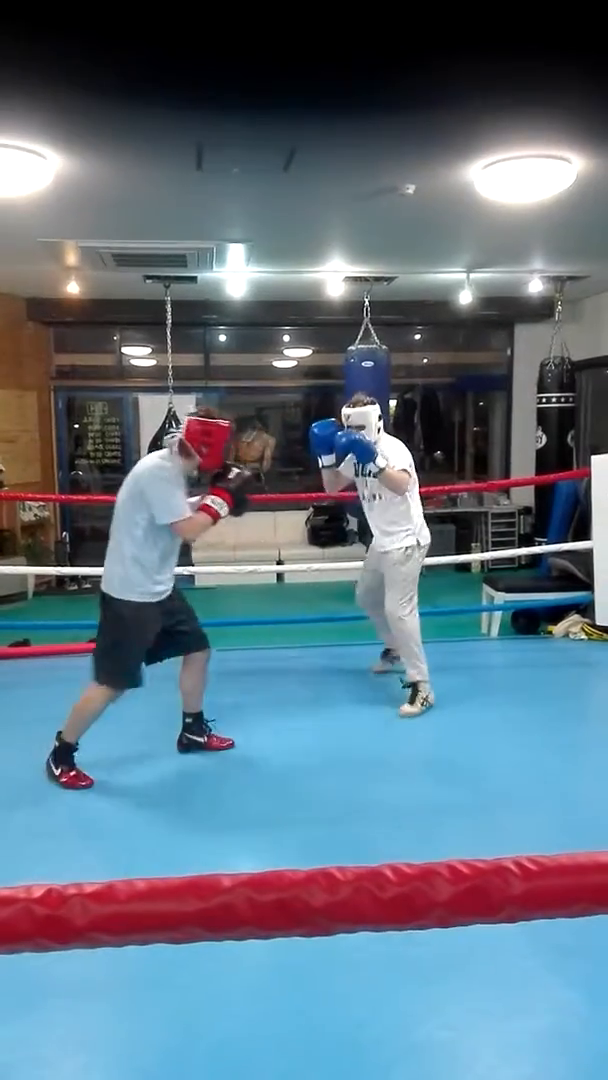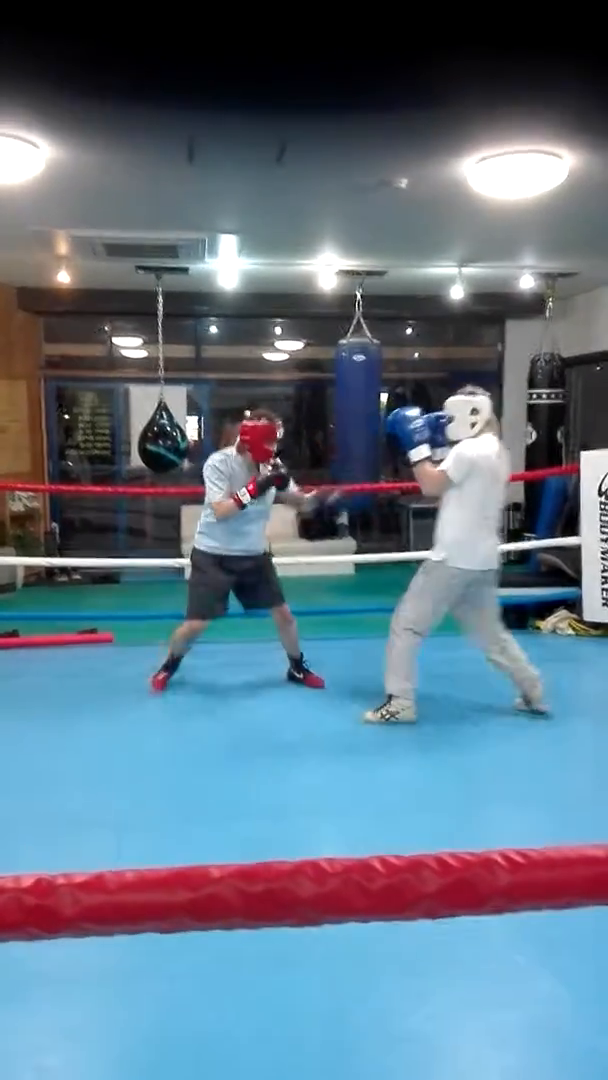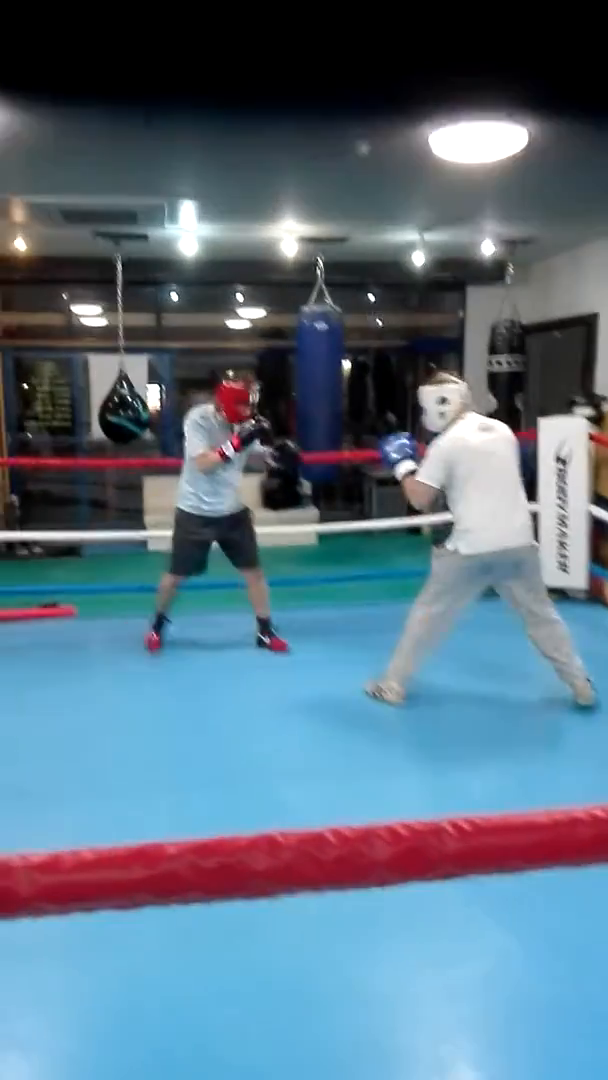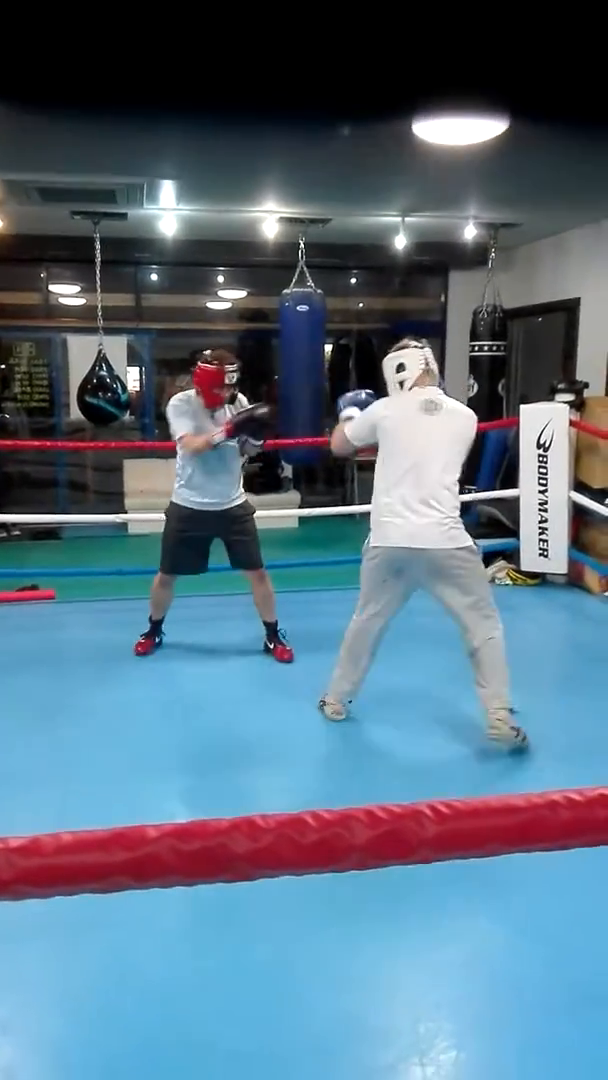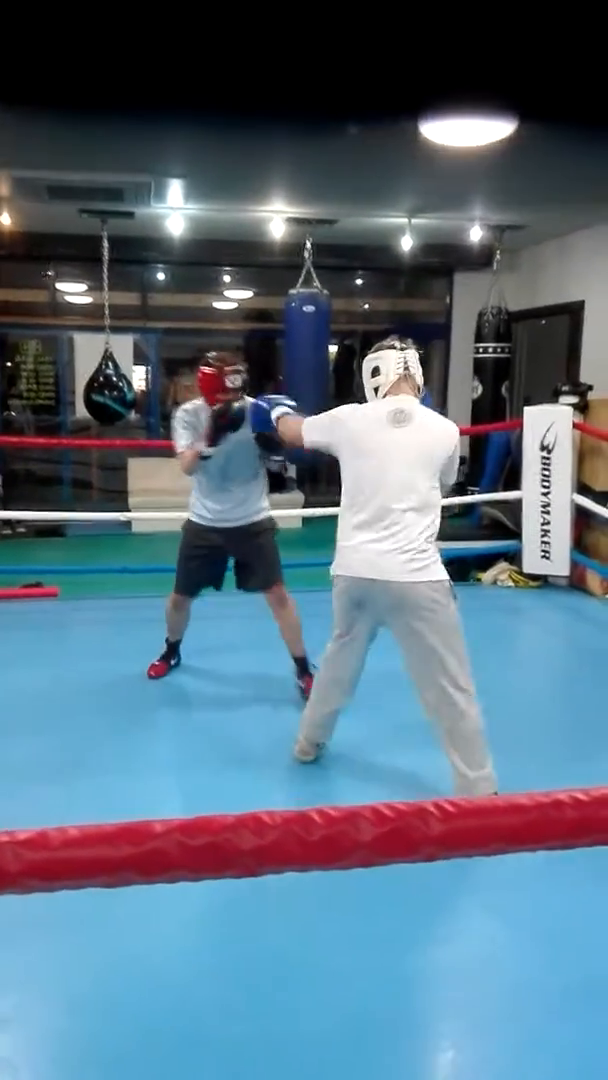
dt=1s
person 1, frame 1
left shoulder: (392, 447)
right shoulder: (356, 451)
left elbow: (402, 485)
right elbow: (332, 486)
left wrist: (373, 459)
right wrist: (325, 454)
left hip: (406, 542)
right hip: (382, 542)
left knee: (399, 610)
right knee: (367, 597)
left ankle: (420, 686)
right ankle: (394, 649)
person 1, frame 2
left shoulder: (470, 450)
right shoulder: (496, 452)
left elbow: (431, 487)
right elbow: (445, 479)
left wrist: (416, 445)
right wrist: (435, 445)
left hip: (453, 557)
right hip: (484, 561)
left knee: (406, 623)
right knee: (488, 627)
left ankle: (399, 702)
right ankle: (532, 692)
person 1, frame 3
left shoulder: (446, 444)
right shoulder: (503, 431)
left elbow: (420, 500)
left wrist: (401, 463)
left hip: (473, 548)
right hip: (519, 543)
left knee: (429, 613)
right knee: (541, 615)
left ankle: (393, 685)
right ankle: (580, 684)
person 1, frame 4
left shoulder: (385, 410)
right shoulder: (465, 417)
left elbow: (338, 445)
left wrist: (350, 409)
left hip: (390, 542)
right hip: (445, 543)
left knee: (366, 624)
right knee: (483, 625)
left ankle: (336, 700)
right ankle: (500, 716)
person 1, frame 5
left shoulder: (348, 419)
right shoulder: (444, 430)
left elbow: (295, 433)
left wrist: (276, 411)
left hip: (354, 572)
right hip: (415, 578)
left knee: (341, 661)
right knee: (450, 688)
left ankle: (309, 741)
right ankle: (478, 793)
person 2, frame 1
left shoulder: (170, 468)
right shoulder: (157, 471)
left elbow: (182, 517)
right elbow: (187, 530)
left wrist: (218, 496)
right wrist: (222, 496)
left hip: (159, 586)
right hip: (129, 593)
left knee: (198, 651)
right knee: (112, 684)
left ankle: (193, 730)
right ankle: (61, 755)
person 2, frame 2
left shoulder: (269, 462)
right shoulder: (218, 463)
left elbow: (293, 499)
right elbow: (220, 511)
left wrist: (315, 500)
right wrist: (256, 486)
left hip: (252, 553)
right hip: (212, 552)
left knee: (282, 612)
right knee: (197, 621)
left ankle: (297, 667)
right ankle: (171, 664)
person 2, frame 3
left shoulder: (245, 422)
right shoulder: (199, 418)
left elbow: (251, 458)
right elbow: (204, 464)
right wrist: (239, 441)
left hip: (232, 510)
right hip: (195, 511)
left knee: (254, 570)
right knee: (177, 575)
left ankle: (266, 631)
right ankle: (158, 623)
person 2, frame 4
left shoulder: (238, 401)
right shoulder: (181, 404)
left elbow: (247, 450)
right elbow: (192, 447)
left wrist: (257, 433)
right wrist: (227, 429)
left hip: (232, 504)
right hip: (189, 506)
left knee: (257, 571)
right knee: (167, 574)
left ankle: (273, 636)
right ankle: (154, 631)
person 2, frame 5
left shoulder: (254, 410)
right shoulder: (188, 414)
left elbow: (268, 461)
right elbow: (187, 466)
left wrist: (273, 447)
right wrist: (211, 435)
left hip: (252, 520)
right hip: (205, 523)
left knee: (277, 594)
right knee: (180, 596)
left ankle: (304, 671)
right ankle: (171, 651)
